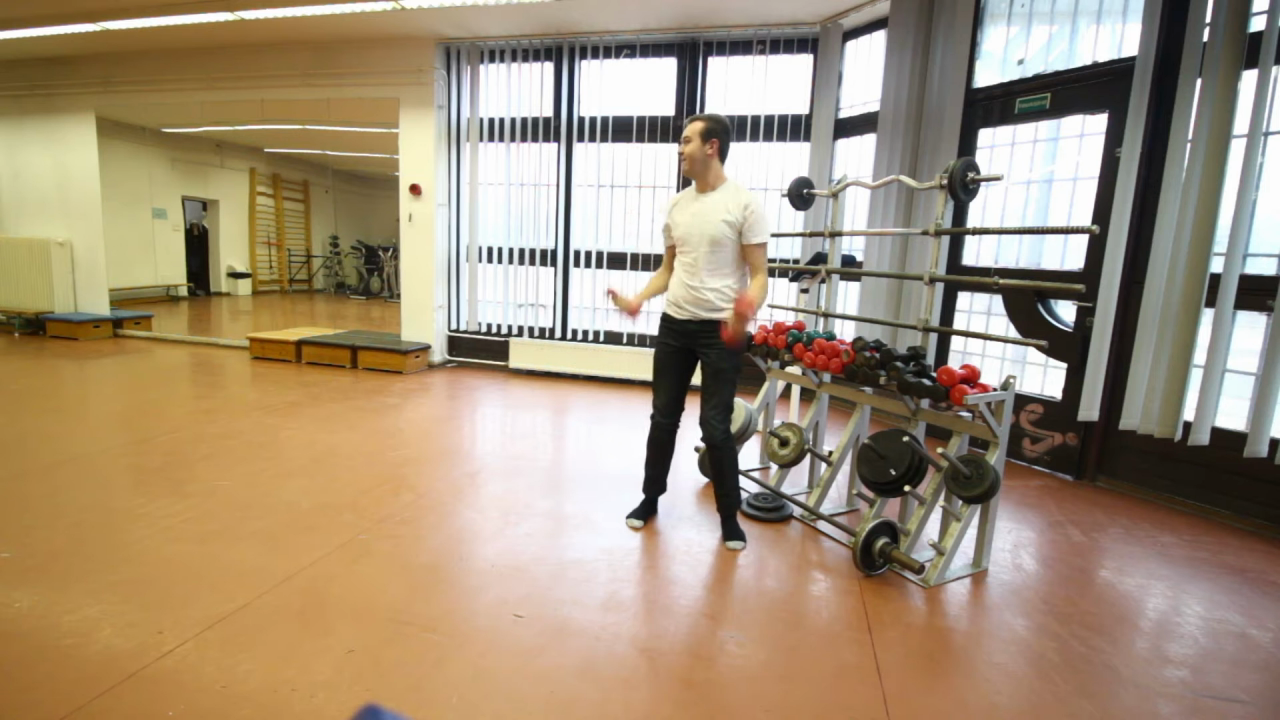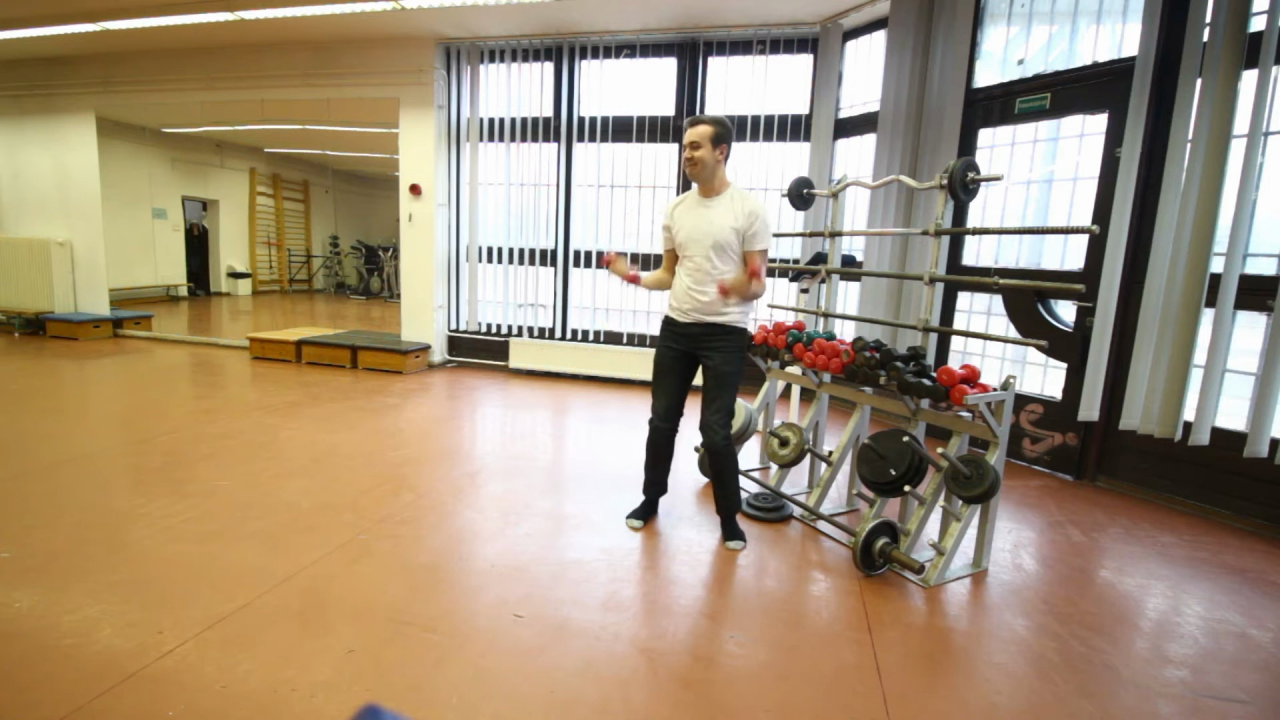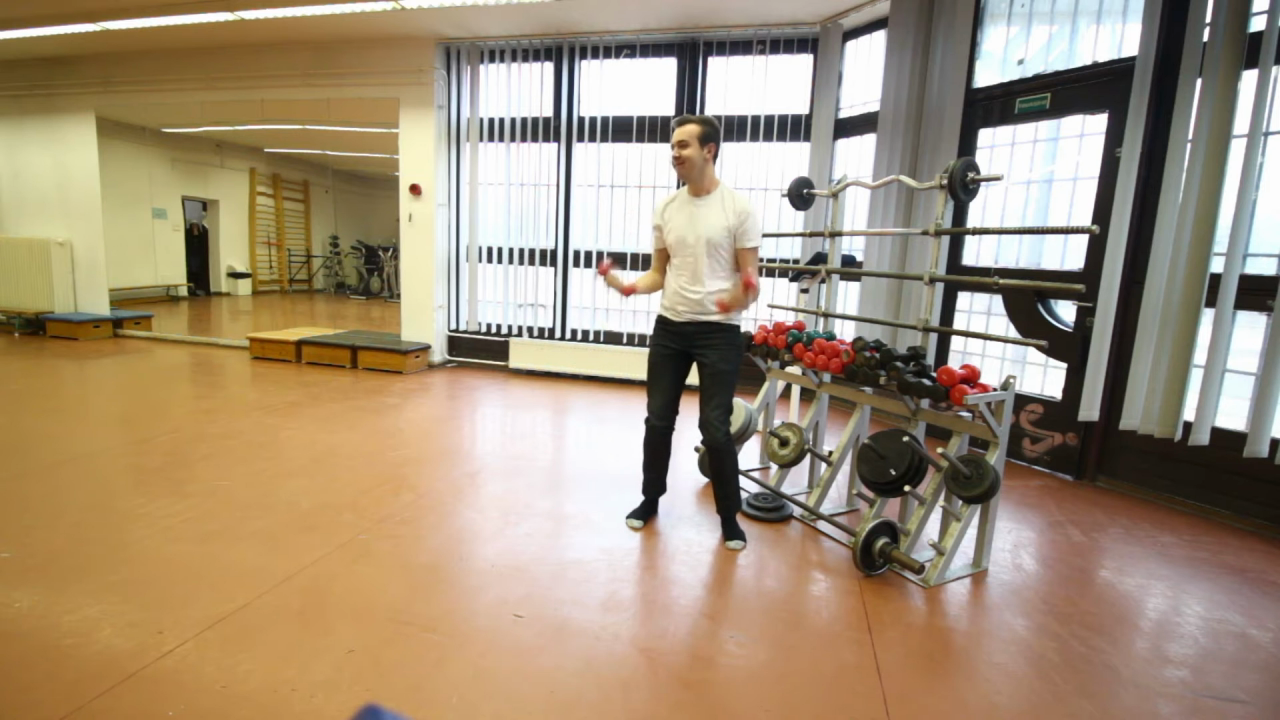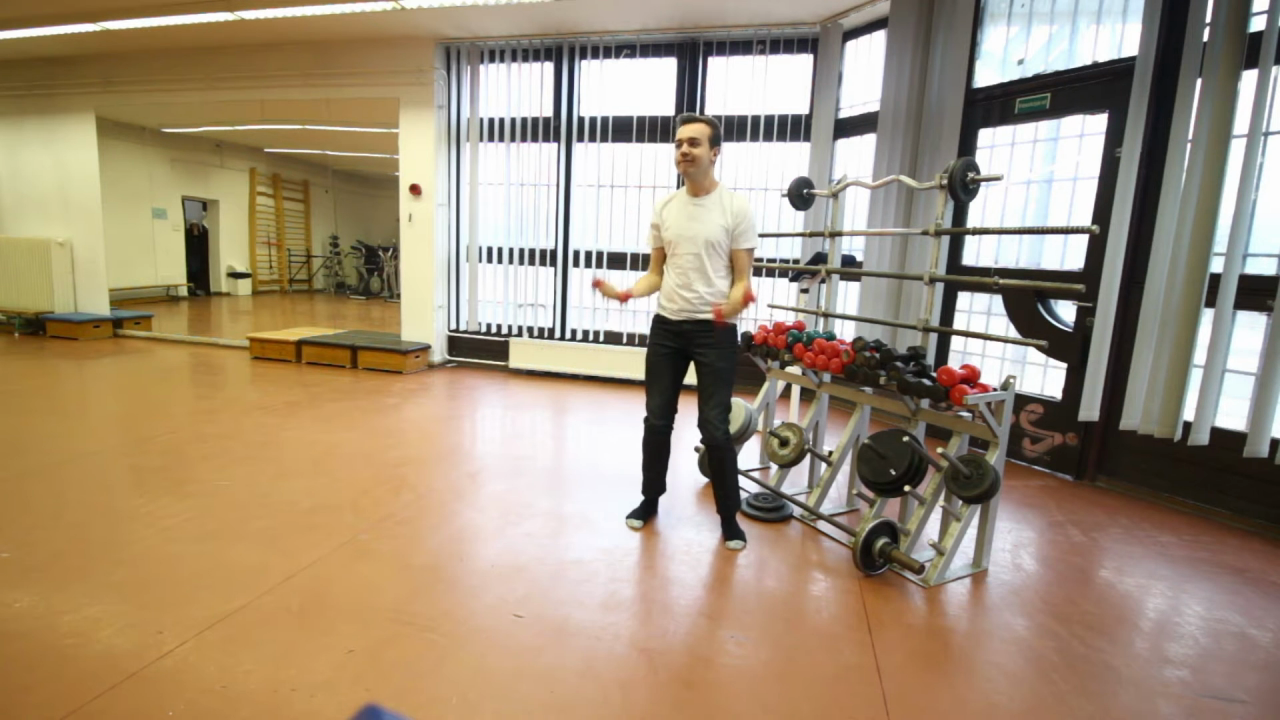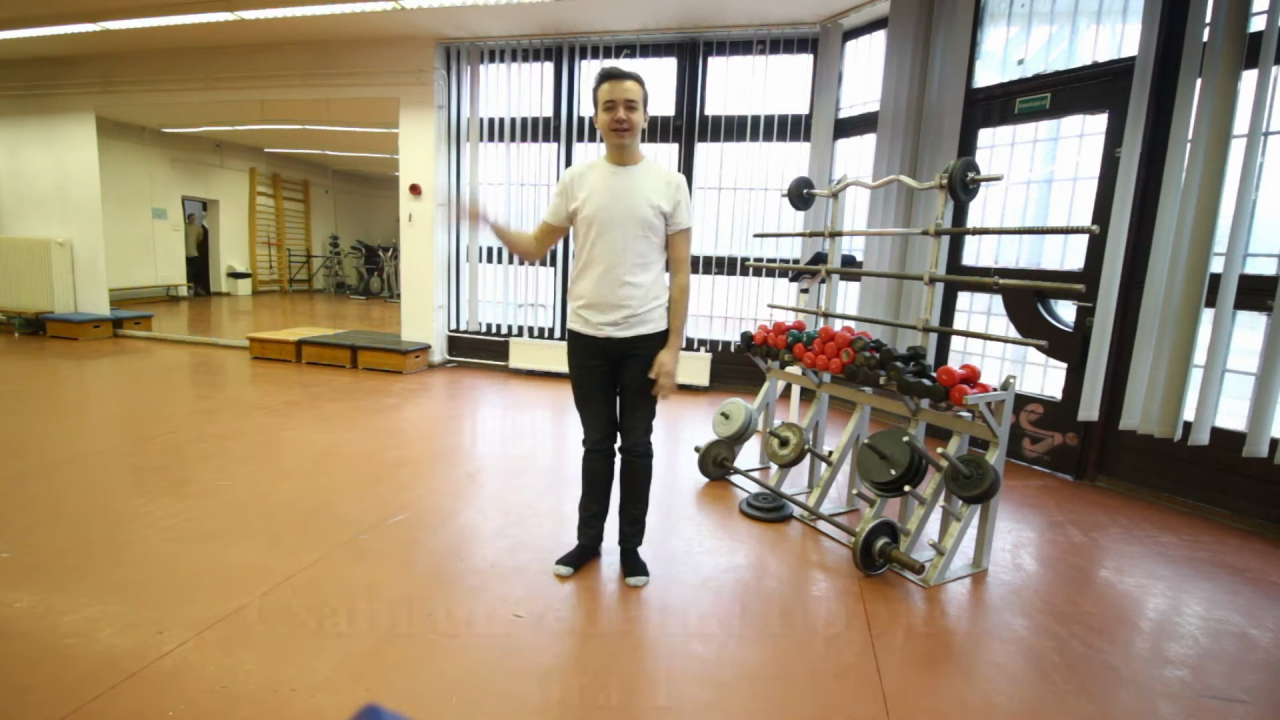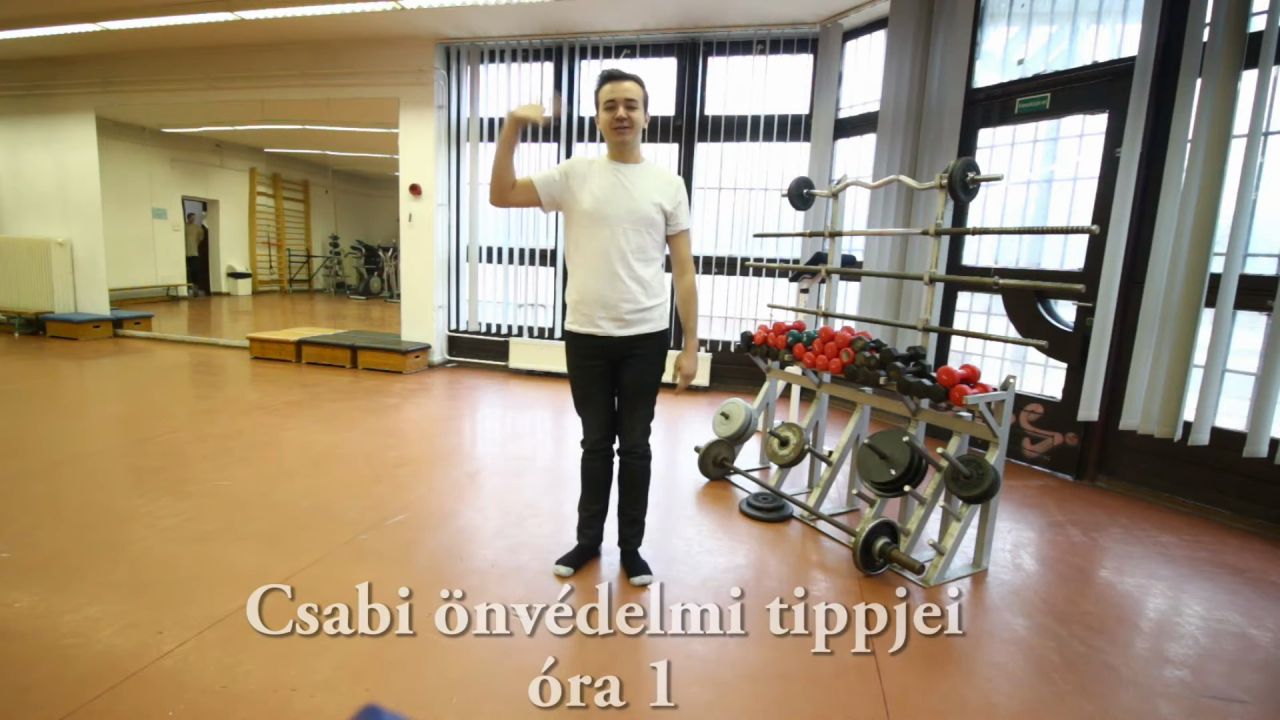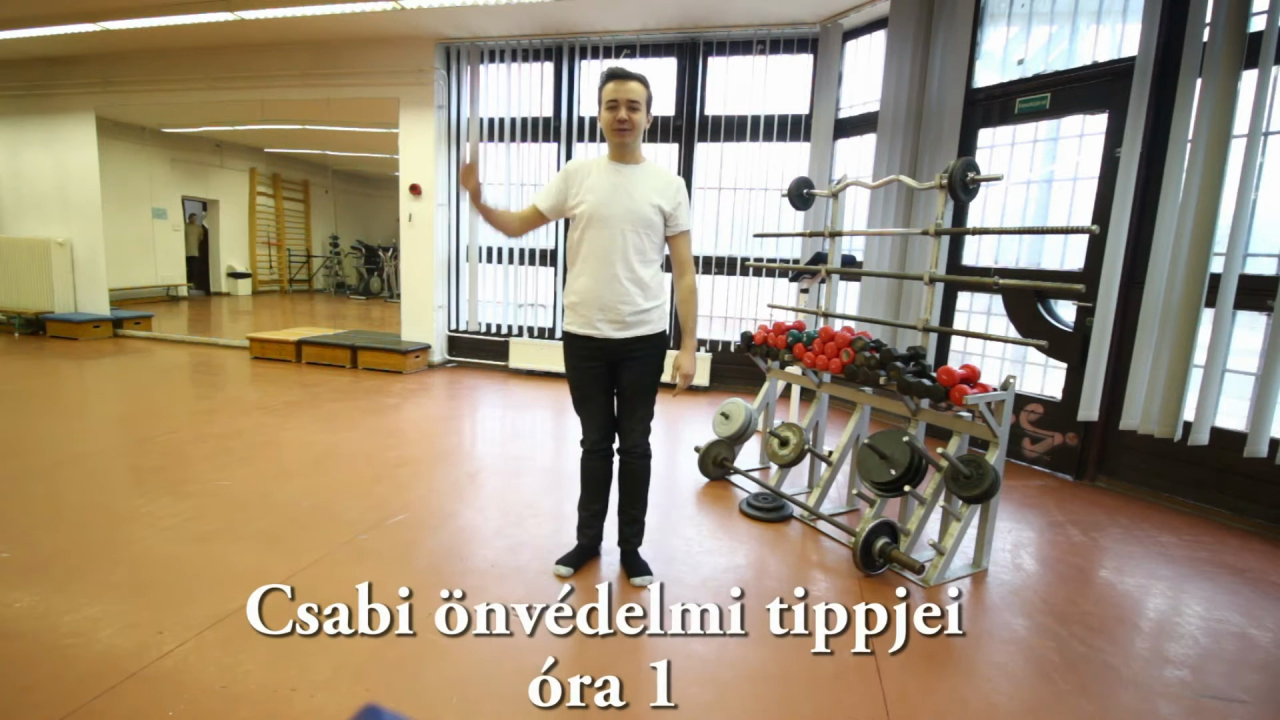
dt=0.5s
person 1, frame 1
left shoulder: (743, 204)
right shoulder: (677, 204)
left elbow: (758, 276)
left wrist: (746, 315)
right wrist: (639, 298)
left hip: (720, 330)
right hip: (675, 325)
left knee: (715, 427)
right knee: (663, 417)
left ankle: (729, 516)
right ankle: (650, 497)
person 1, frame 2
left shoulder: (747, 209)
right shoulder: (677, 208)
left elbow: (757, 283)
right elbow: (669, 274)
left wrist: (744, 287)
right wrist: (635, 277)
left hip: (724, 333)
right hip: (676, 328)
left knee: (715, 431)
right knee: (662, 421)
left ankle: (729, 518)
right ankle: (651, 498)
person 1, frame 3
left shoulder: (737, 208)
right shoulder: (667, 208)
left elbow: (749, 277)
right elbow: (659, 272)
left wrist: (742, 296)
right wrist: (628, 287)
left hip: (718, 329)
right hip: (670, 326)
left knee: (715, 428)
right knee: (658, 419)
left ankle: (729, 517)
right ankle: (650, 499)
person 1, frame 4
left shoulder: (735, 208)
right shoulder: (664, 207)
left elbow: (742, 278)
right elbow: (657, 272)
left wrist: (737, 301)
right wrist: (626, 293)
left hip: (714, 328)
right hip: (668, 325)
left knee: (714, 427)
right knee: (657, 419)
left ankle: (728, 515)
right ankle: (650, 498)
person 1, frame 5
left shoulder: (669, 183)
right shoulder: (577, 180)
left elbow: (679, 270)
right elbow: (536, 247)
left wrist: (673, 346)
right wrist: (495, 227)
left hip: (644, 336)
right hip: (588, 335)
left knee: (636, 444)
right knee: (596, 442)
left ankle: (631, 546)
right ankle: (589, 540)
person 1, frame 6
left shoulder: (668, 184)
right shoulder: (573, 174)
left elbow: (683, 270)
right elbow: (500, 196)
left wrist: (690, 344)
right wrist: (513, 127)
left hip: (645, 336)
right hip: (586, 335)
left knee: (634, 444)
right knee: (595, 441)
left ankle: (630, 546)
right ankle: (588, 539)
person 1, frame 7
left shoulder: (669, 185)
right shoulder: (577, 176)
left elbow: (683, 270)
right elbow: (520, 225)
left wrist: (688, 345)
right wrist: (480, 202)
left hip: (643, 339)
right hip: (585, 336)
left knee: (635, 446)
right knee: (595, 443)
left ankle: (631, 547)
right ankle: (587, 540)
